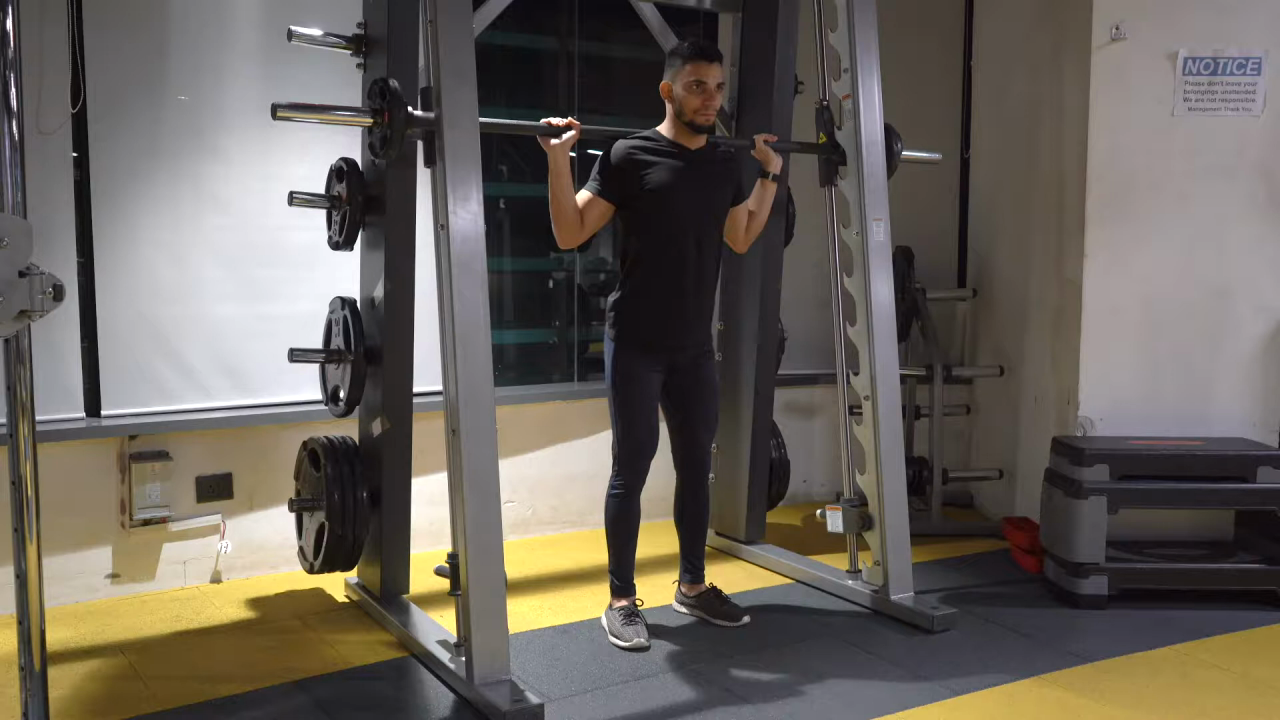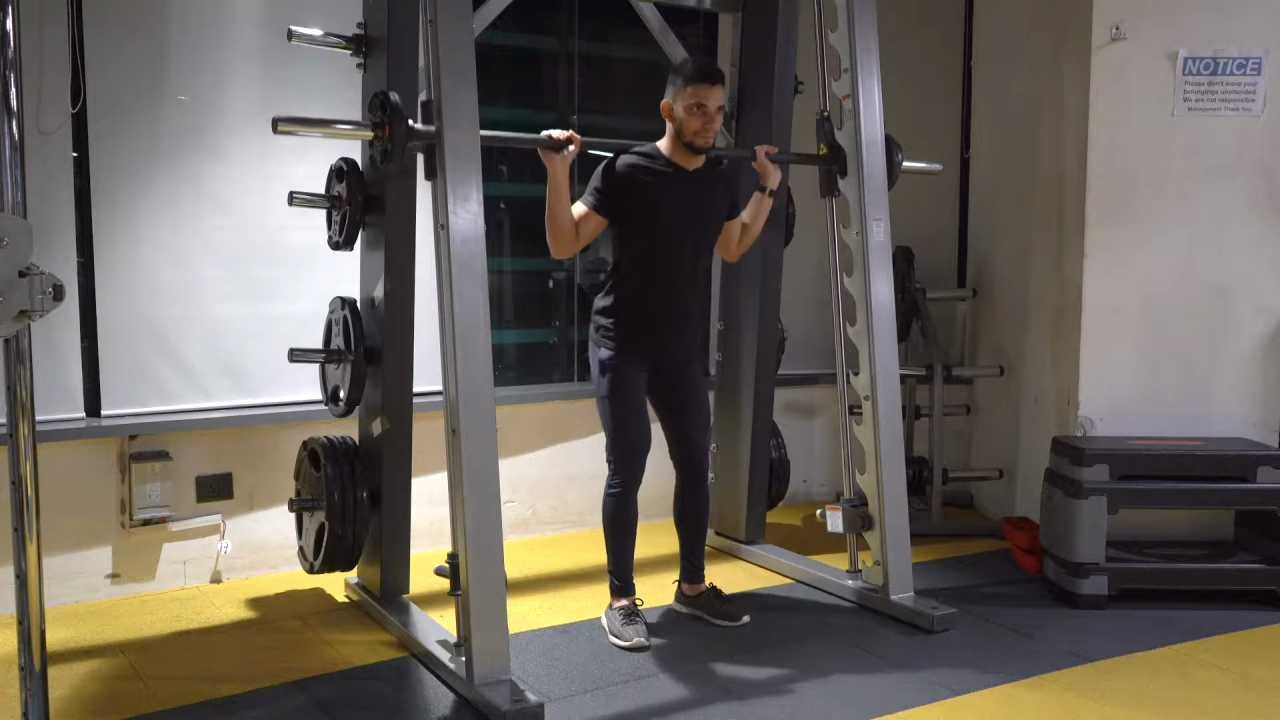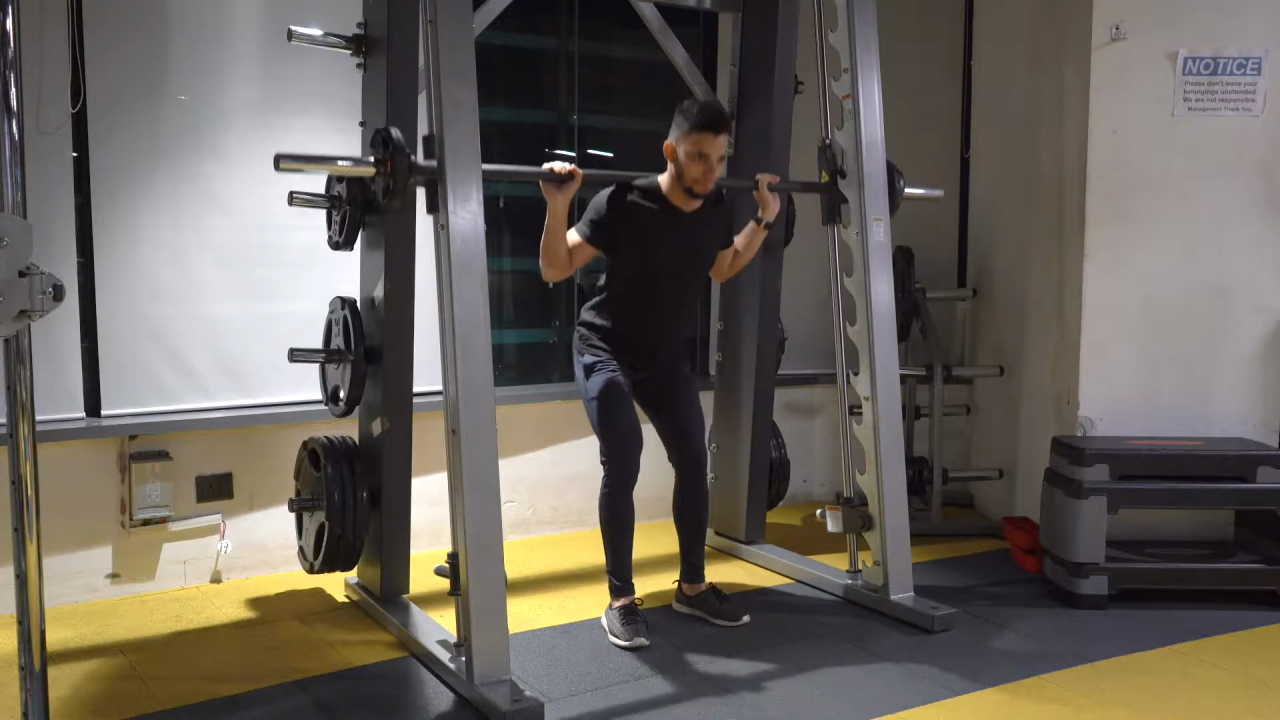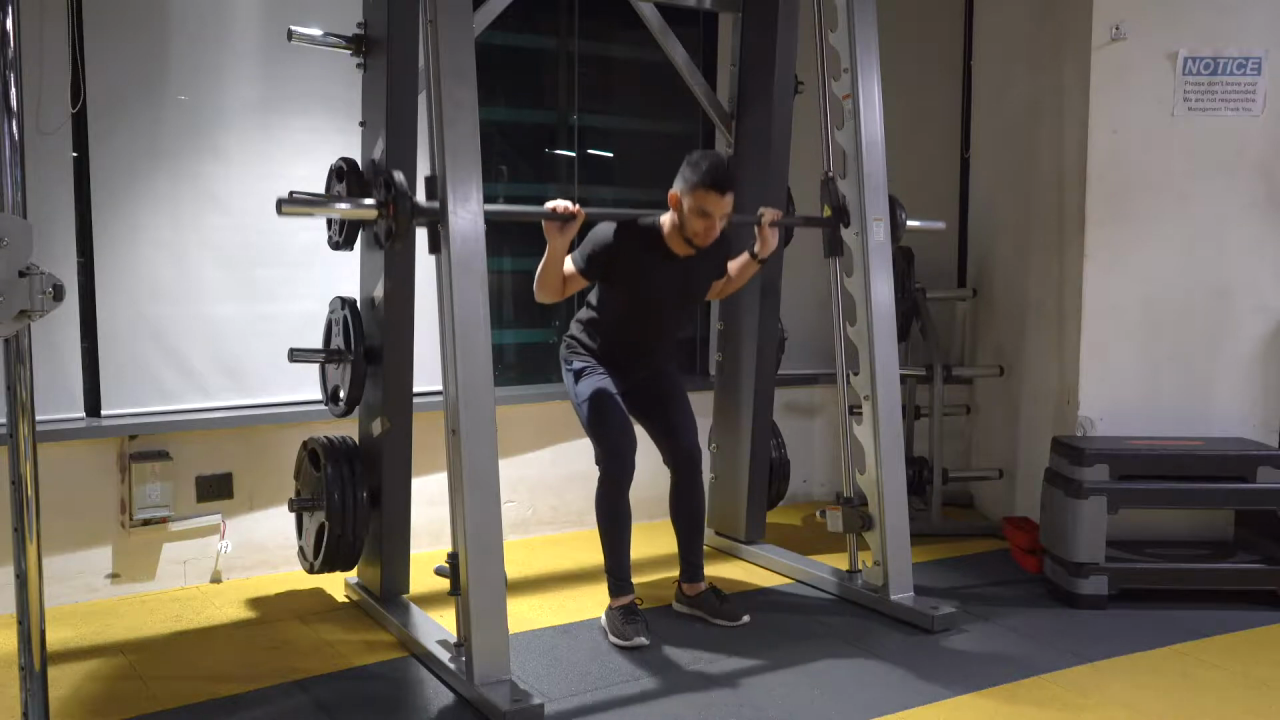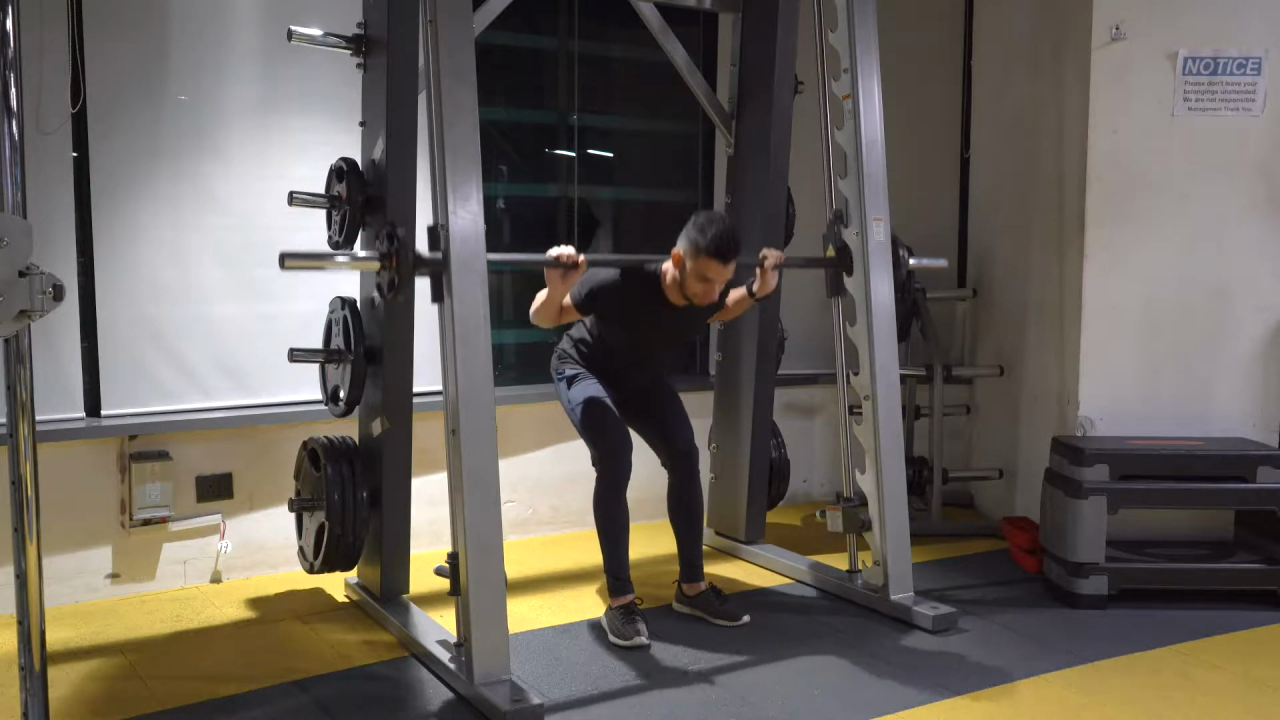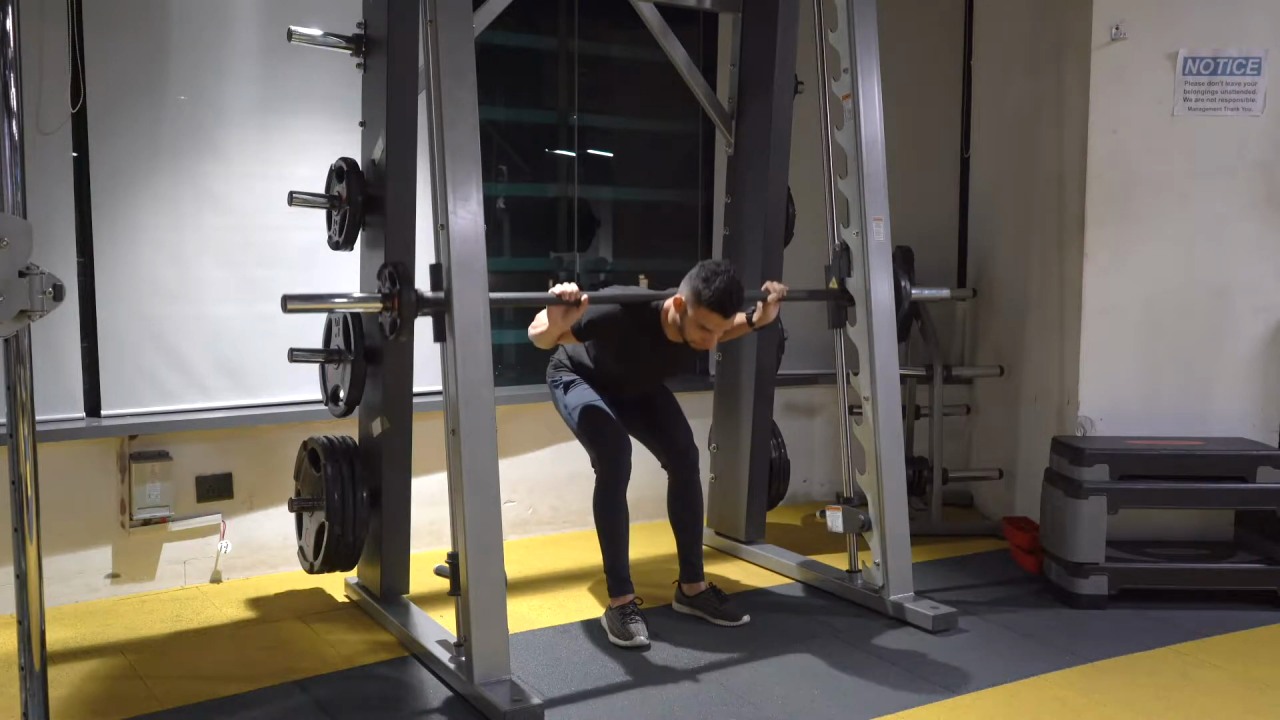
dt=0.4s
person 1, frame 1
left shoulder: (725, 165)
right shoulder: (630, 158)
left elbow: (742, 239)
right elbow: (570, 235)
left wrist: (770, 175)
right wrist: (559, 161)
left hip: (694, 346)
right hip: (637, 343)
left knee: (696, 463)
right knee: (633, 467)
left ankle: (693, 586)
right ankle: (621, 600)
person 1, frame 2
left shoulder: (721, 180)
right shoulder: (626, 173)
left elbow: (732, 249)
right elbow: (562, 246)
left wrist: (767, 189)
right wrist: (558, 174)
left hip: (680, 348)
right hip: (620, 346)
left knee: (694, 461)
right knee: (628, 468)
left ankle: (693, 586)
right ankle: (621, 600)
person 1, frame 3
left shoulder: (717, 209)
right shoulder: (622, 205)
left elbow: (723, 268)
right elbow: (554, 270)
left wrist: (765, 218)
right wrist: (557, 207)
left hip: (665, 355)
right hip: (605, 352)
left knee: (693, 458)
right knee: (624, 462)
left ankle: (692, 586)
right ankle: (621, 601)
person 1, frame 4
left shoulder: (712, 248)
right shoulder: (619, 241)
left elbow: (716, 288)
right elbow: (547, 292)
left wrist: (760, 251)
right wrist: (556, 246)
left hip: (653, 366)
right hip: (593, 360)
left knee: (687, 457)
right knee: (619, 459)
left ankle: (692, 586)
right ankle: (620, 601)
person 1, frame 5
left shoulder: (708, 291)
right shoulder: (620, 284)
right elbow: (542, 319)
left wrist: (758, 289)
right wrist: (556, 291)
left hip: (643, 376)
right hip: (584, 371)
left knee: (684, 455)
right knee: (616, 457)
left ankle: (692, 586)
right ankle: (620, 600)
person 1, frame 6
left shoulder: (703, 323)
right shoulder: (619, 316)
right elbow: (538, 336)
left wrist: (757, 319)
right wrist: (556, 324)
left hip: (639, 385)
right hip: (580, 379)
left knee: (684, 457)
right knee: (615, 459)
left ankle: (692, 586)
right ankle: (621, 601)
